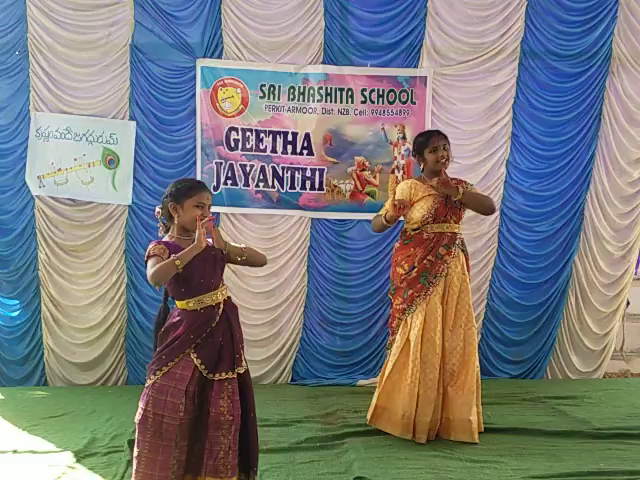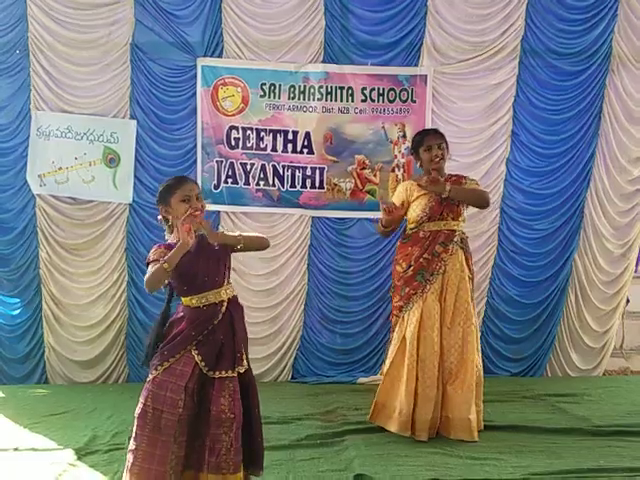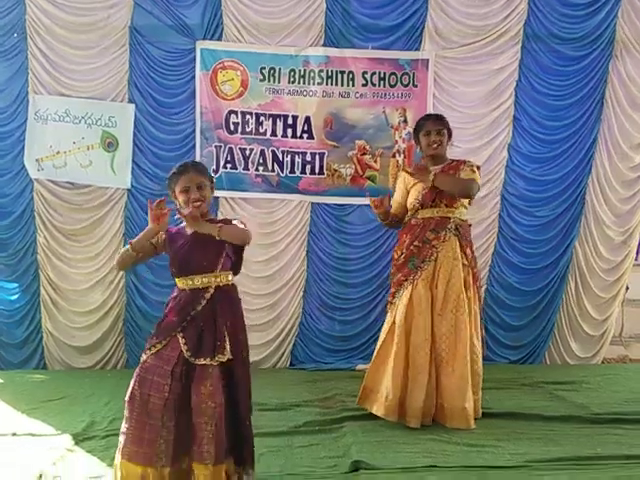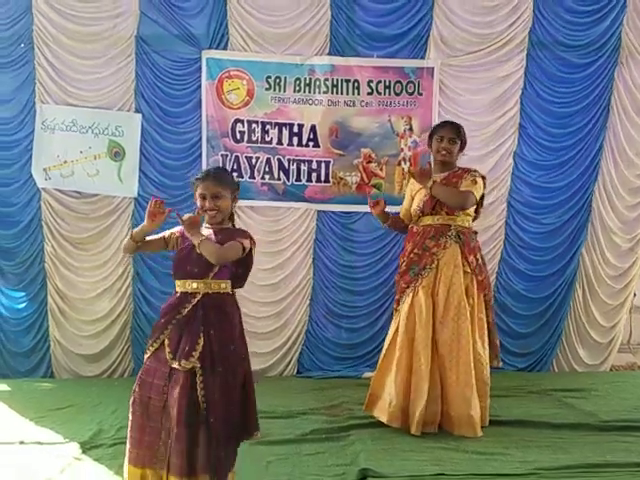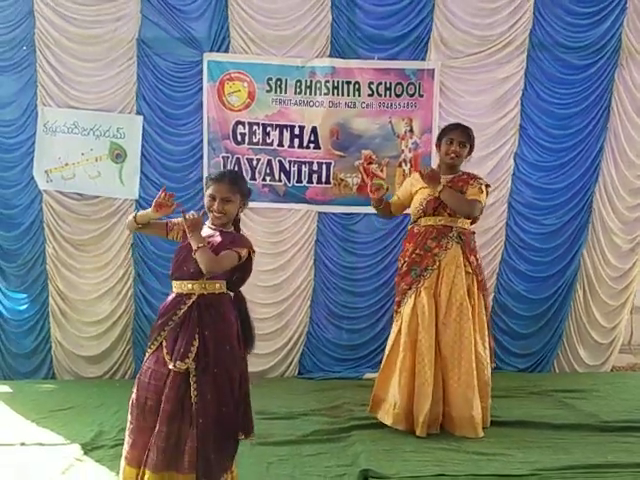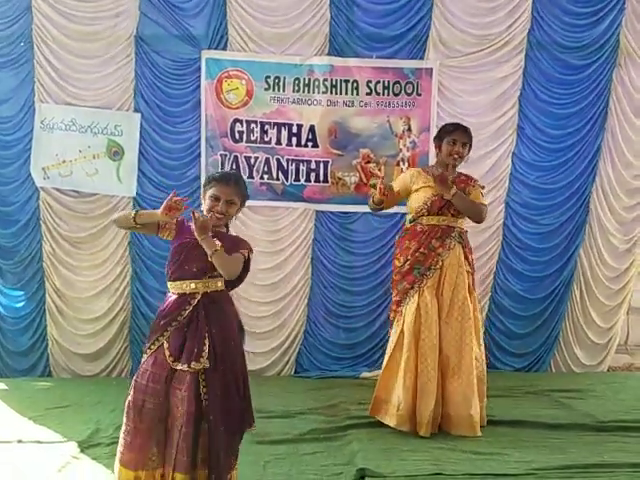
dt=0.3s
person 1, frame 1
left shoulder: (459, 185)
right shoulder: (409, 186)
left elbow: (490, 207)
right elbow: (377, 225)
left wrist: (455, 192)
right wrist: (391, 216)
left hip: (451, 269)
right hip: (416, 268)
left knee: (453, 339)
right knee: (417, 336)
left ankle: (450, 415)
right ankle: (413, 415)
person 1, frame 2
left shoulder: (460, 182)
right shoulder: (407, 187)
left elbow: (484, 200)
right elbow: (383, 230)
left wrist: (444, 188)
right wrist: (387, 220)
left hip: (453, 267)
right hip: (417, 267)
left knee: (454, 336)
right knee: (417, 334)
left ankle: (451, 414)
right ankle: (415, 413)
person 1, frame 3
left shoulder: (464, 168)
right shoulder: (408, 177)
left elbow: (469, 190)
right elbow: (397, 219)
left wrist: (430, 177)
right wrist: (383, 213)
left hip: (454, 255)
right hip: (415, 254)
left knee: (452, 323)
right knee: (413, 321)
left ankle: (450, 401)
right ankle: (412, 399)
person 1, frame 4
left shoulder: (471, 177)
right shoulder: (416, 182)
left elbow: (463, 202)
right elbow: (404, 224)
left wrist: (431, 184)
right wrist: (383, 216)
left hip: (458, 262)
right hip: (420, 261)
left knee: (457, 330)
right knee: (417, 330)
left ankle: (457, 409)
right ankle: (418, 407)
person 1, frame 5
left shoulder: (474, 183)
right shoulder: (416, 179)
left elbow: (471, 211)
right elbow: (390, 211)
left wrist: (438, 187)
right wrist: (377, 201)
left hip: (456, 264)
right hip: (419, 261)
left knee: (457, 332)
right knee: (418, 329)
left ankle: (457, 410)
right ankle: (419, 408)
person 1, frame 6
left shoulder: (470, 185)
right shoulder: (414, 176)
left elbow: (479, 215)
right elbow: (378, 205)
left wrist: (449, 190)
right wrist: (377, 198)
left hip: (453, 263)
right hip: (416, 260)
left knee: (454, 332)
right knee: (416, 329)
left ankle: (454, 409)
right ankle: (414, 408)
person 2, frame 1
left shoulder: (213, 245)
right shoulder: (161, 248)
left elbow: (260, 260)
right elbow: (155, 278)
left wrist: (223, 246)
right wrist: (195, 246)
left hip: (220, 334)
right hip: (186, 334)
left knee: (218, 415)
right knee: (167, 411)
person 2, frame 2
left shoulder: (217, 241)
right shoulder: (163, 250)
left elbow: (264, 243)
right elbow: (150, 284)
left wrist: (217, 236)
right wrist: (182, 245)
left hip: (225, 332)
right hip: (189, 332)
left knee: (221, 413)
right knee: (166, 408)
person 2, frame 3
left shoulder: (227, 226)
right shoulder: (170, 235)
left elbow: (243, 237)
right elbow: (122, 263)
left wrist: (201, 226)
right wrist: (151, 231)
left hip: (219, 319)
right hip: (181, 319)
left knee: (212, 401)
right knee: (155, 392)
person 2, frame 4
left shoulder: (239, 238)
right shoulder: (182, 234)
left elbow: (218, 256)
right elbow: (129, 248)
left wrist: (196, 234)
right wrist: (149, 225)
left hip: (215, 325)
right hip: (178, 323)
left knee: (202, 405)
right knee: (154, 397)
person 2, frame 5
left shoulder: (238, 244)
right shoulder: (185, 228)
left elbow: (211, 267)
right elbow: (132, 225)
left wrist: (196, 236)
right wrist: (153, 212)
left hip: (210, 325)
right hip: (176, 323)
left knee: (202, 404)
right knee: (153, 398)
person 2, frame 6
left shoulder: (236, 245)
right shoulder: (178, 228)
left elbow: (229, 272)
right elbow: (119, 221)
left wrist: (205, 237)
right wrist: (160, 215)
left hip: (212, 324)
right hip: (174, 323)
left knee: (202, 404)
right knee: (150, 399)
